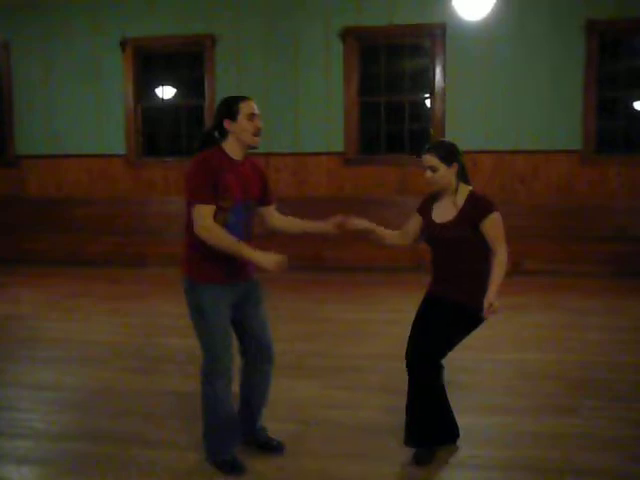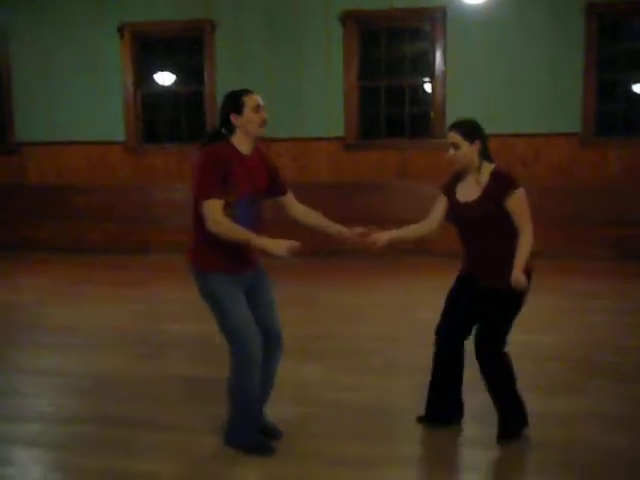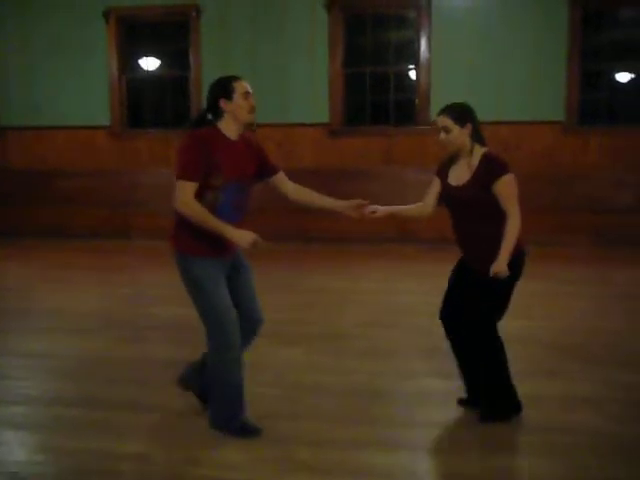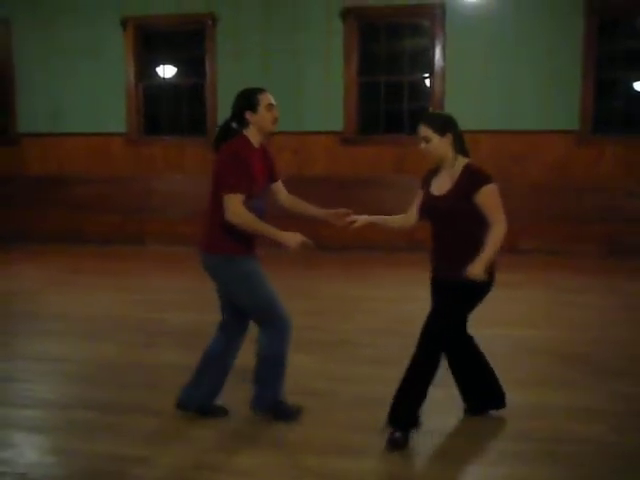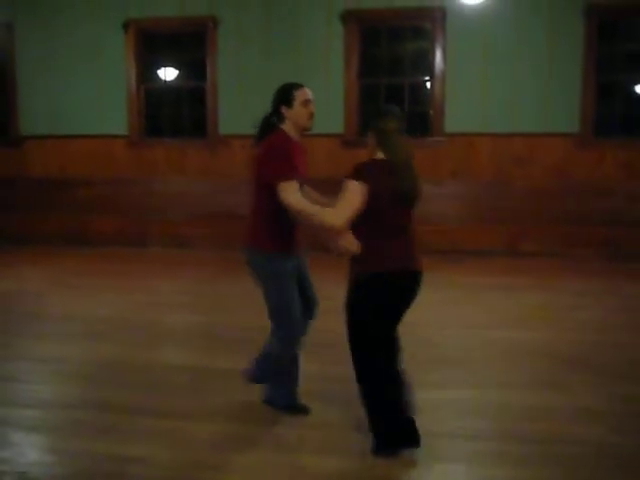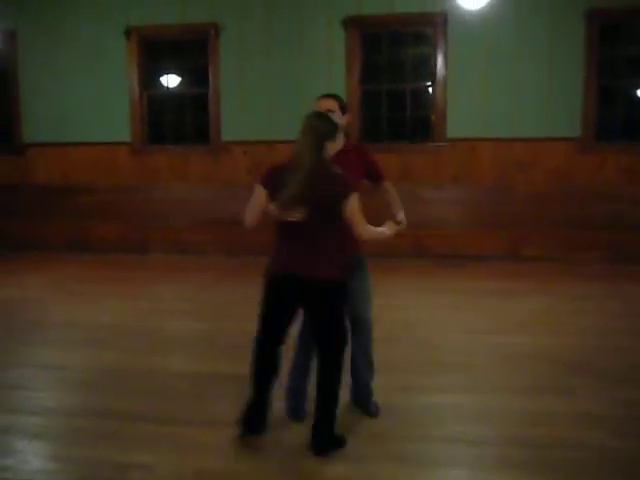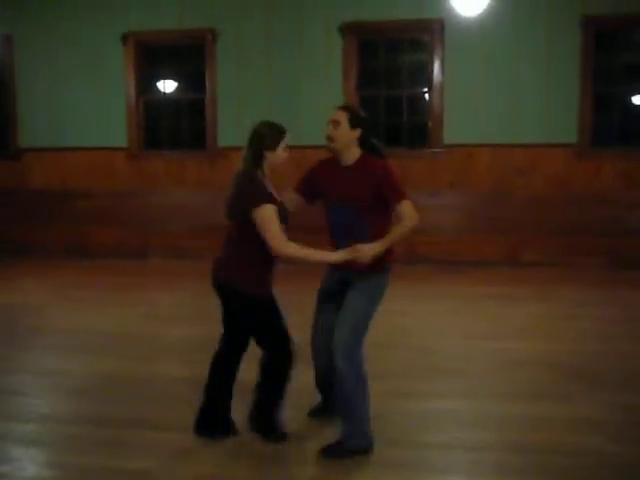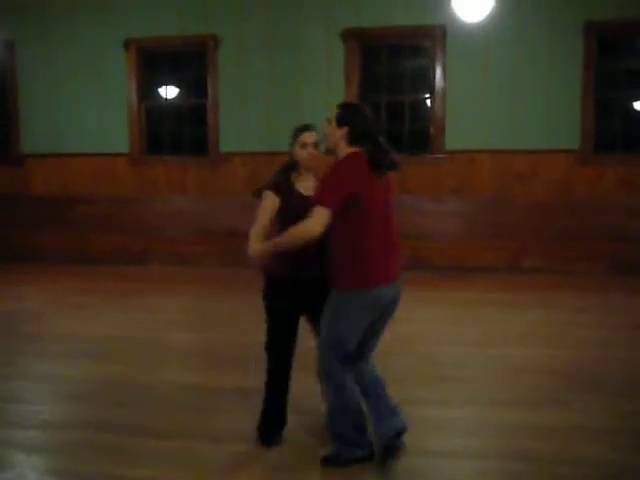
dt=0.4s
person 1, frame 1
left shoulder: (254, 170)
right shoulder: (205, 165)
left elbow: (274, 219)
right elbow: (204, 227)
left wrist: (321, 227)
right wrist: (256, 256)
left hip: (243, 279)
right hip: (207, 282)
left knee: (261, 353)
right knee: (219, 365)
left ankle: (250, 430)
right ankle: (219, 447)
person 1, frame 2
left shoulder: (262, 163)
right shoulder: (212, 159)
left elbow: (295, 208)
right elbow: (214, 222)
left wrist: (342, 232)
right wrist: (268, 243)
left hip: (250, 268)
right hip: (216, 271)
left knee: (271, 341)
right knee: (248, 347)
left ankle: (254, 415)
right ankle: (241, 431)
person 1, frame 3
left shoulder: (250, 149)
right shoulder: (199, 142)
left elbow: (291, 189)
right elbow: (183, 202)
left wrist: (341, 206)
right wrist: (231, 231)
left hip: (230, 252)
right hip: (197, 255)
left knee: (250, 321)
right knee: (226, 331)
left ankle: (198, 377)
right ankle: (227, 415)
person 1, frame 4
left shoulder: (261, 154)
right shoulder: (235, 154)
left elbow: (285, 198)
right elbow: (233, 213)
left wrist: (326, 214)
right wrist: (281, 236)
left hip: (232, 255)
right hip: (229, 256)
left knee: (233, 326)
right knee: (277, 323)
left ankle: (196, 397)
right ankle: (268, 399)
person 1, frame 5
left shoulder: (292, 145)
right shoulder: (277, 147)
right elbow: (292, 202)
left wrist: (335, 205)
right wrist: (336, 233)
left hip: (282, 246)
right hip: (269, 249)
left knee: (305, 308)
right knee: (287, 321)
left ankle: (267, 368)
right ankle: (280, 394)
person 1, frame 6
left shoulder: (359, 156)
left elbow: (385, 185)
left wrist: (399, 211)
left hip: (351, 254)
left knee: (361, 323)
right knee: (313, 326)
left ankle: (363, 393)
right ankle: (296, 397)
person 1, frame 7
left shoulder: (376, 170)
right shoulder: (322, 171)
left elbow: (409, 218)
right elbow: (288, 203)
left wrist: (379, 246)
left hip: (371, 273)
right hip: (338, 269)
left knee: (344, 346)
right knee: (321, 341)
left ankle: (356, 435)
right ankle: (332, 401)
person 1, frame 8
left shoulder: (343, 170)
right shoulder: (374, 169)
left elbow: (314, 227)
left wrist: (269, 247)
left hip: (359, 287)
right hip: (388, 283)
left knee: (332, 362)
right knee: (357, 358)
left ankle: (353, 445)
right ankle: (388, 431)
person 2, frame 1
left shoulder: (479, 205)
right shoulder: (430, 203)
left elbow: (500, 252)
right elbow: (403, 238)
left wrist: (492, 292)
right wrist: (368, 226)
left hip: (469, 298)
right hip: (439, 292)
left knee: (425, 356)
right knee: (416, 358)
left ankle: (427, 438)
right ankle: (442, 431)
person 2, frame 2
left shoulder: (503, 182)
right shoulder: (454, 185)
left elbow: (525, 229)
right elbow: (429, 225)
left wrist: (518, 269)
right wrist: (389, 235)
left hip: (505, 280)
right hip: (473, 275)
left knee: (488, 347)
right knee: (447, 335)
left ankle: (513, 419)
right ankle: (445, 409)
person 2, frame 3
left shoulder: (494, 166)
right shoulder: (447, 167)
left elbow: (513, 216)
right elbow: (425, 207)
left wrist: (502, 260)
right wrist: (387, 210)
left hip: (500, 263)
right hip: (472, 259)
left knee: (480, 325)
right knee: (452, 315)
left ankle: (503, 404)
right ankle: (482, 393)
person 2, frame 4
left shoulder: (475, 177)
right shoulder: (432, 178)
left elbow: (498, 225)
right elbow: (409, 219)
left wrist: (481, 262)
right wrist: (370, 219)
left hip: (469, 276)
right hip: (443, 272)
left knee: (432, 338)
right knee: (453, 335)
left ankle: (402, 421)
right ankle: (486, 396)
person 2, frame 5
left shoulder: (365, 172)
right shoulder: (406, 173)
left elbow: (339, 219)
left hip: (374, 274)
right hip: (408, 272)
left knee: (367, 350)
right knee: (384, 338)
left ankle: (395, 432)
right ankle: (398, 423)
person 2, frame 6
left shoulder: (276, 175)
right shoulder: (338, 182)
left elbow: (250, 220)
right elbow: (362, 231)
right wrist: (388, 230)
left hip: (282, 276)
right hip: (325, 280)
left knee: (268, 343)
right knee: (330, 353)
left ankle: (254, 421)
right ankle: (324, 436)
person 2, frame 7
left shoulder: (251, 183)
right shoulder: (257, 191)
right elbow: (279, 246)
right wrist: (333, 256)
left hip: (229, 277)
right hip: (245, 284)
left knee: (232, 346)
right knee: (279, 349)
left ankle: (213, 421)
right ankle: (263, 418)
person 2, frame 8
right shoulder: (280, 186)
right elbow: (258, 229)
left hip: (322, 278)
right hip: (284, 278)
right knee: (280, 349)
right ankle: (271, 425)
